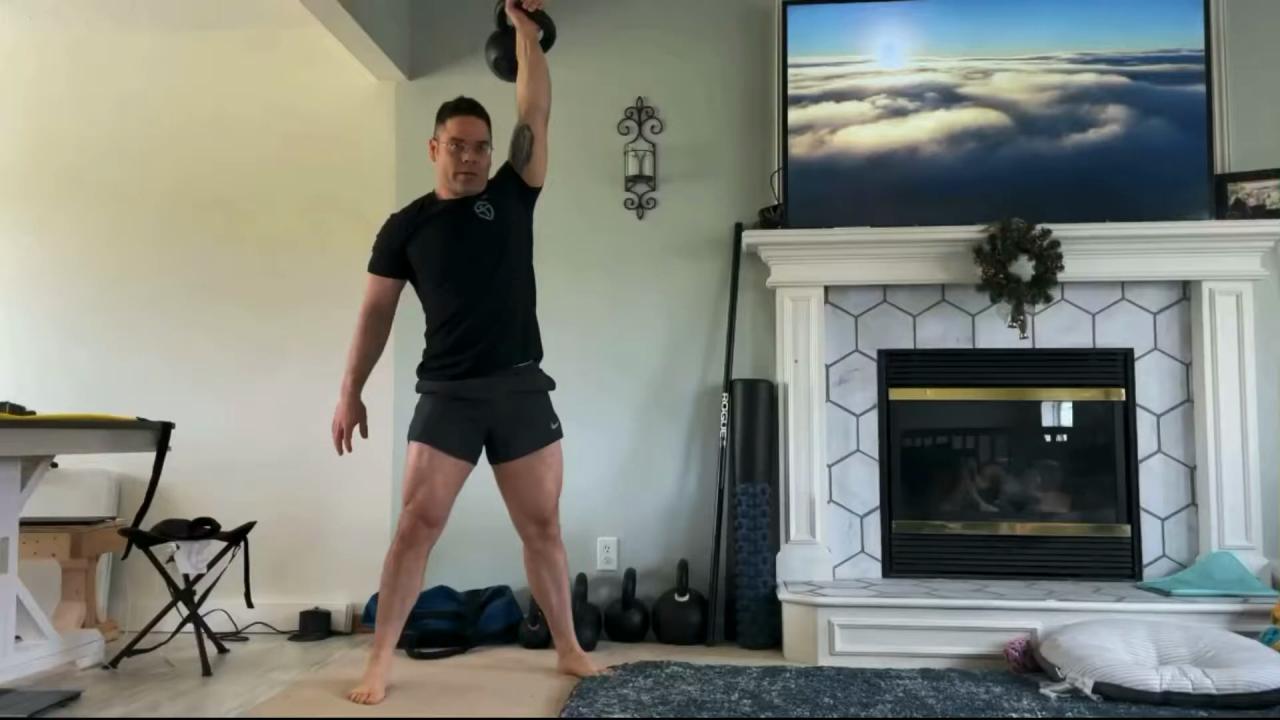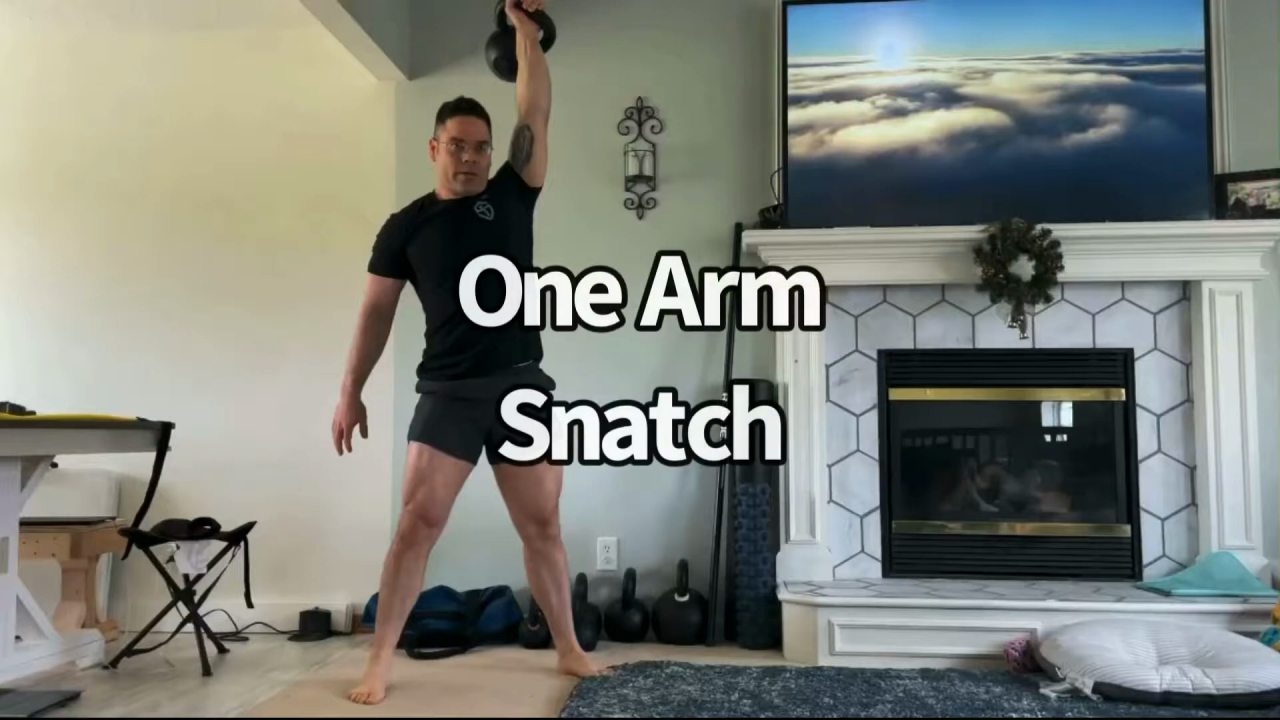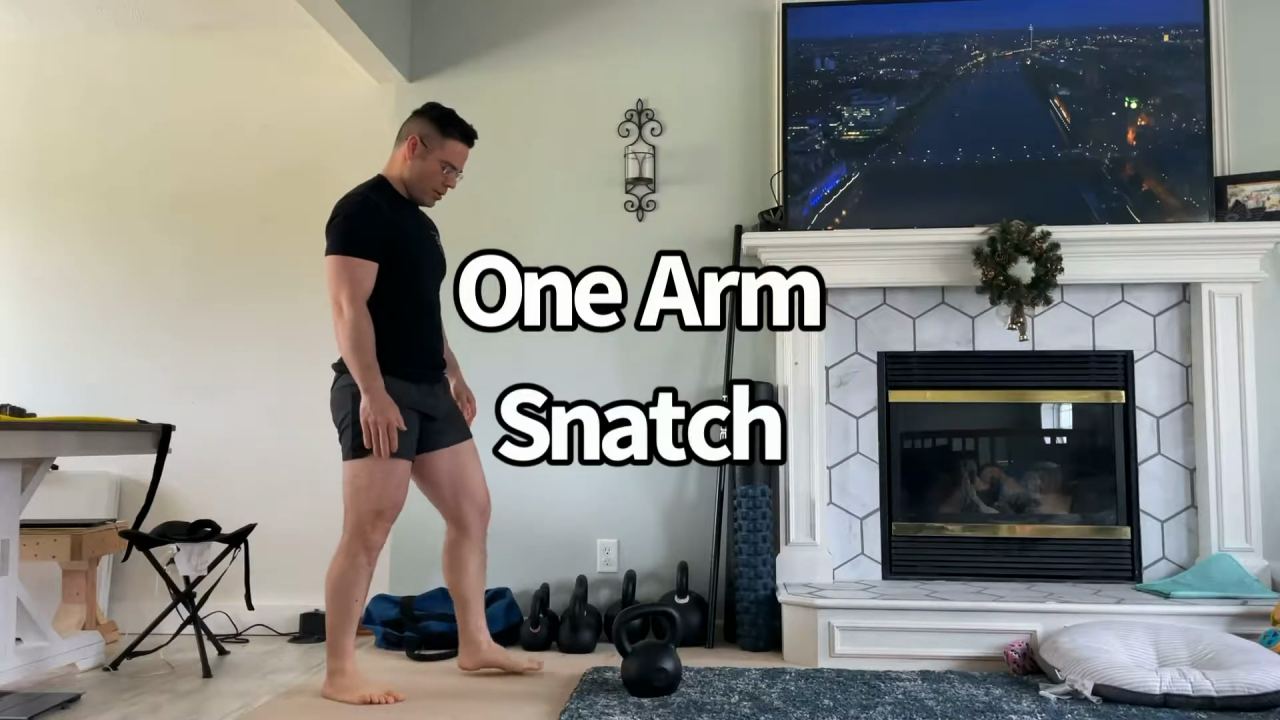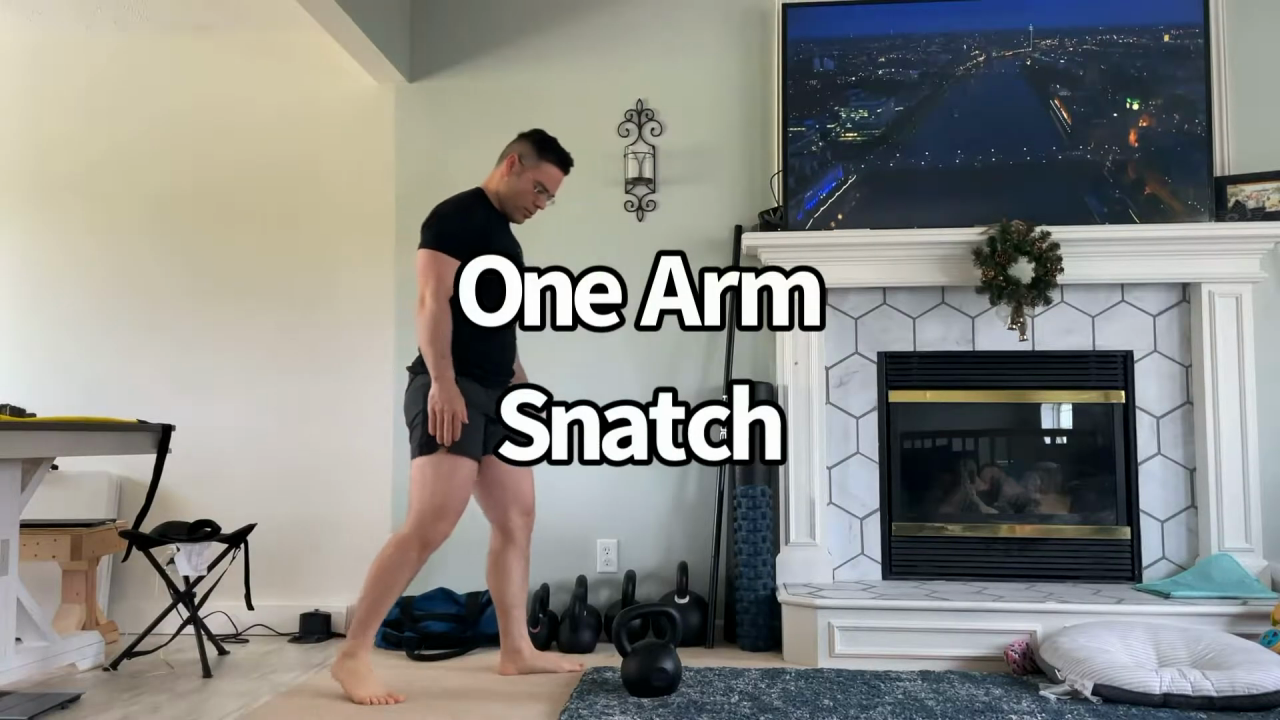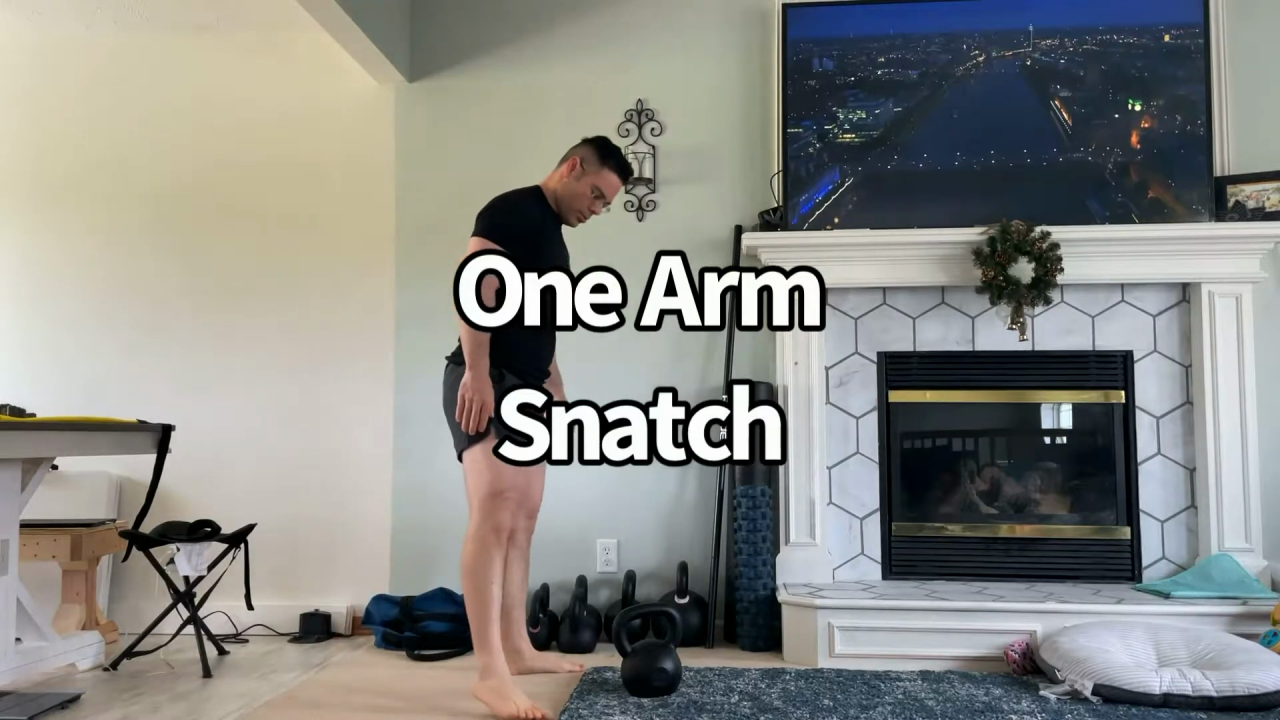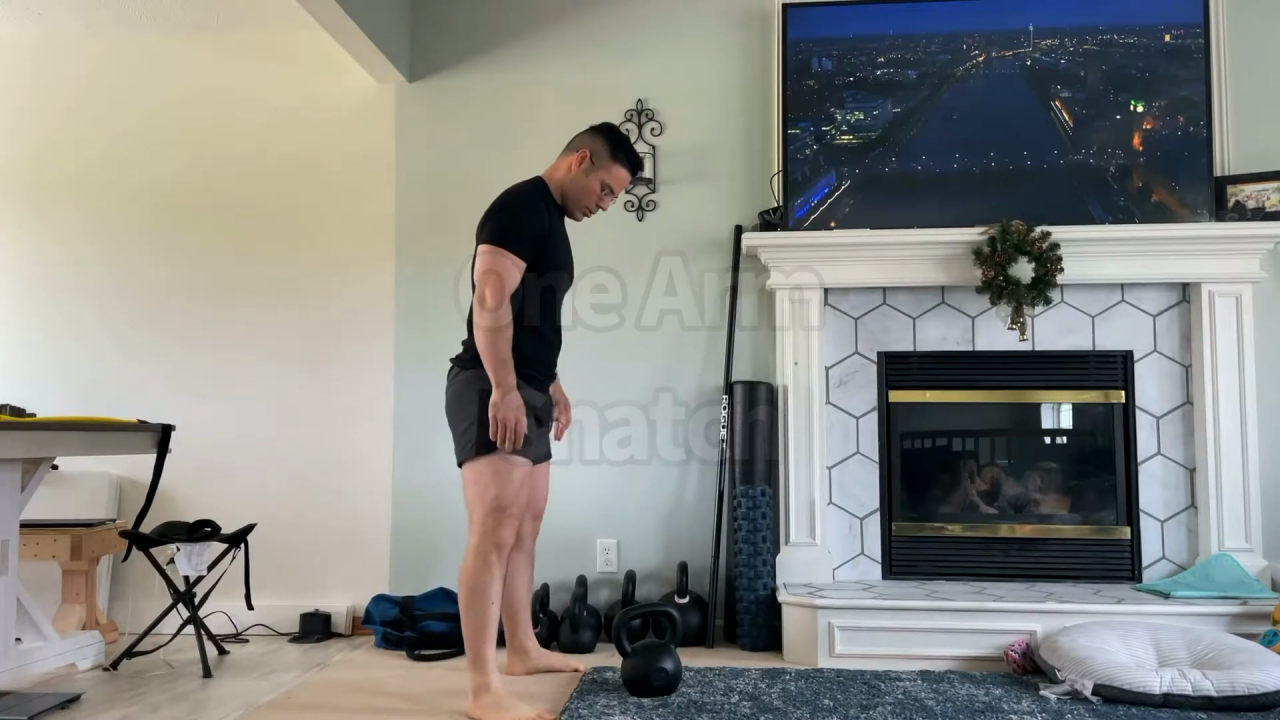
dt=0.5s
person 1, frame 1
left shoulder: (512, 196)
right shoulder: (407, 226)
left elbow: (535, 113)
right elbow: (377, 312)
right wrist: (351, 391)
left hip: (522, 388)
right hip: (448, 393)
left knee: (542, 525)
right knee: (418, 524)
left ankle: (569, 648)
right ankle: (379, 662)
person 1, frame 2
left shoulder: (511, 195)
right shoulder: (406, 225)
left elbow: (536, 115)
right elbow: (376, 310)
right wrist: (350, 392)
left hip: (520, 385)
right hip: (447, 392)
left knee: (542, 525)
right knee: (417, 524)
left ankle: (569, 649)
right ankle: (379, 661)
person 1, frame 3
left shoulder: (421, 223)
right shoulder: (361, 209)
right elbow: (348, 307)
left wrist: (454, 376)
right wrist: (372, 394)
left hip: (429, 393)
right hip: (380, 394)
left knee: (473, 511)
right knee: (367, 533)
left ankle: (476, 645)
right ankle: (339, 671)
person 1, frame 4
left shoulder: (505, 236)
right shoulder: (456, 217)
right elbow: (432, 302)
left wrist: (523, 389)
right wrist: (444, 384)
left hip: (495, 396)
right hip: (451, 394)
left knee: (517, 521)
right knee: (429, 527)
left ankle: (517, 650)
right ankle: (354, 655)
person 1, frame 5
left shoulder: (552, 234)
right shoulder: (512, 211)
right elbow: (477, 291)
left wrist: (555, 388)
right wrist: (477, 373)
left hip: (524, 388)
right hip: (488, 384)
left knee: (520, 523)
right knee: (493, 517)
left ankle: (517, 649)
right ankle: (491, 671)
person 1, frame 6
left shoulder: (551, 220)
right shoulder: (519, 208)
right elbow: (490, 303)
left wrist: (552, 387)
right wrist: (504, 390)
left hip: (526, 394)
right hip: (491, 391)
left knee: (525, 527)
right knee: (494, 533)
left ankle: (523, 649)
